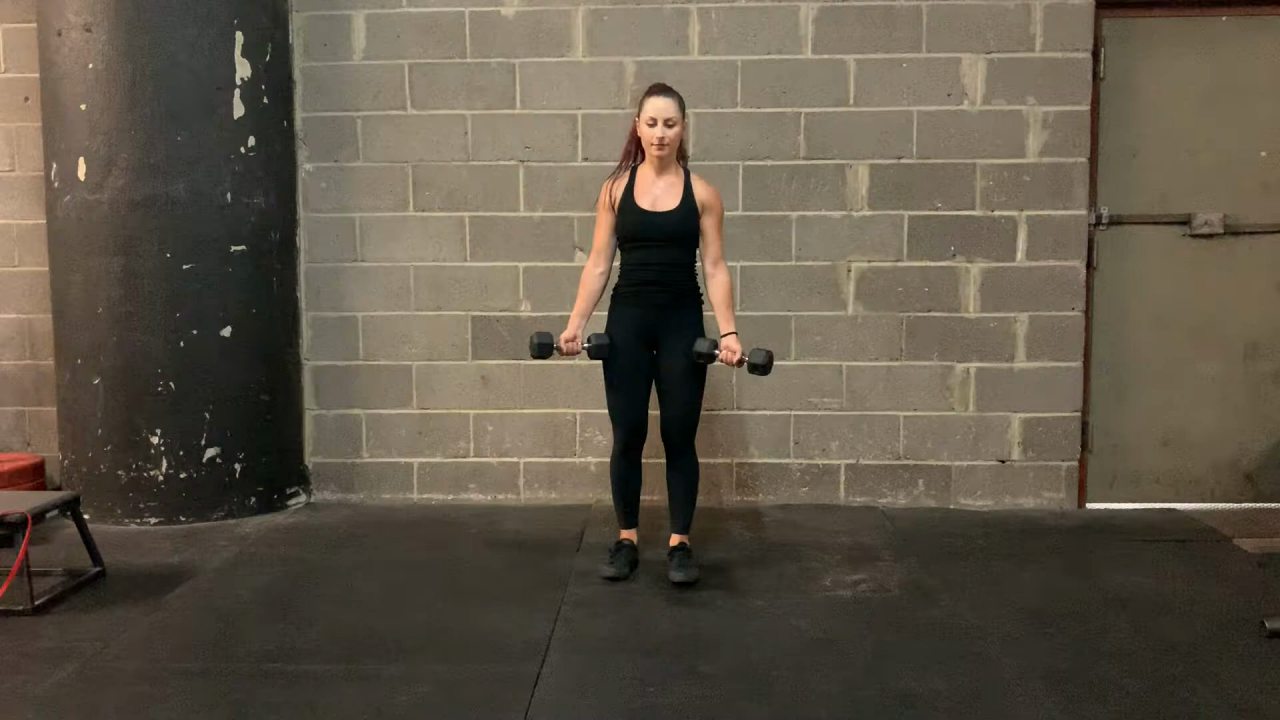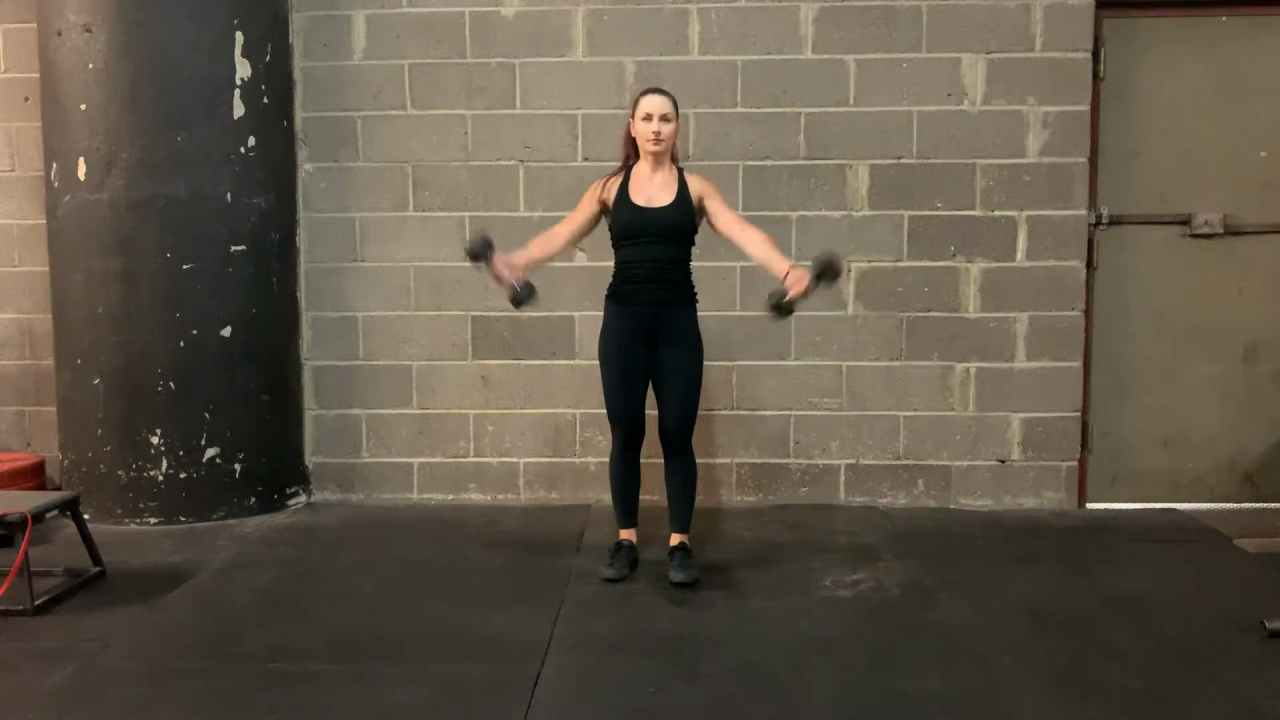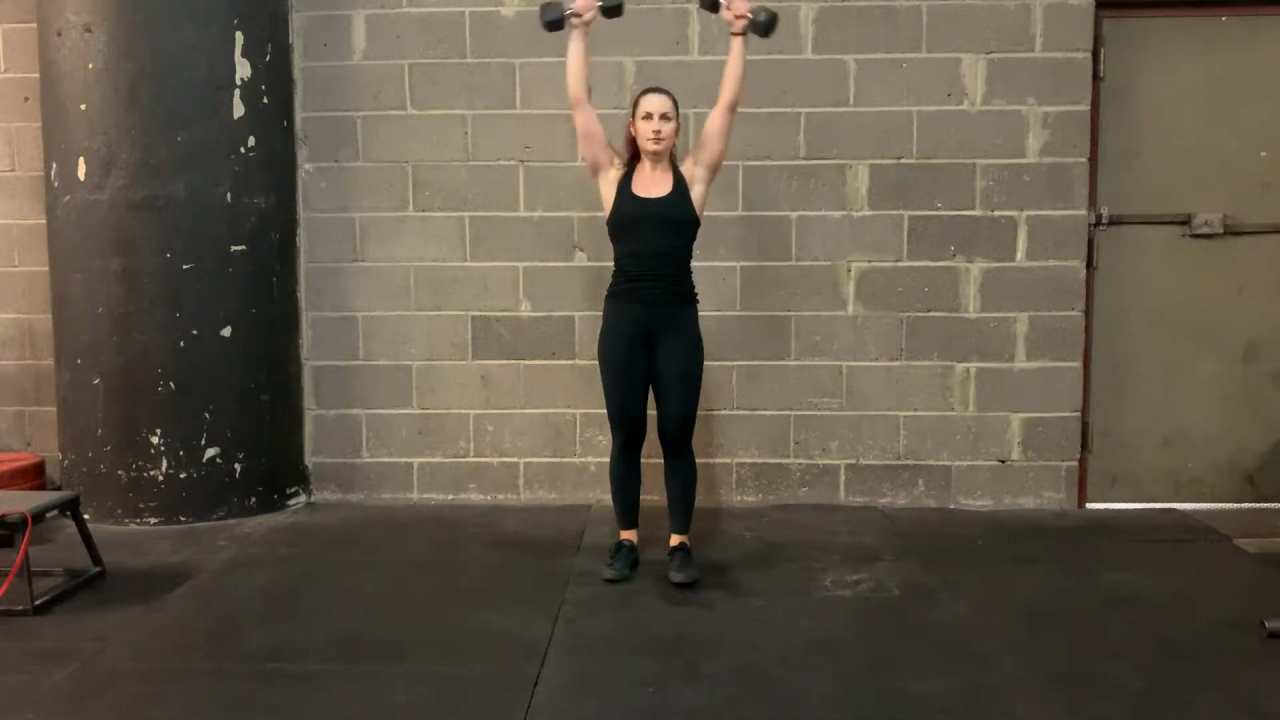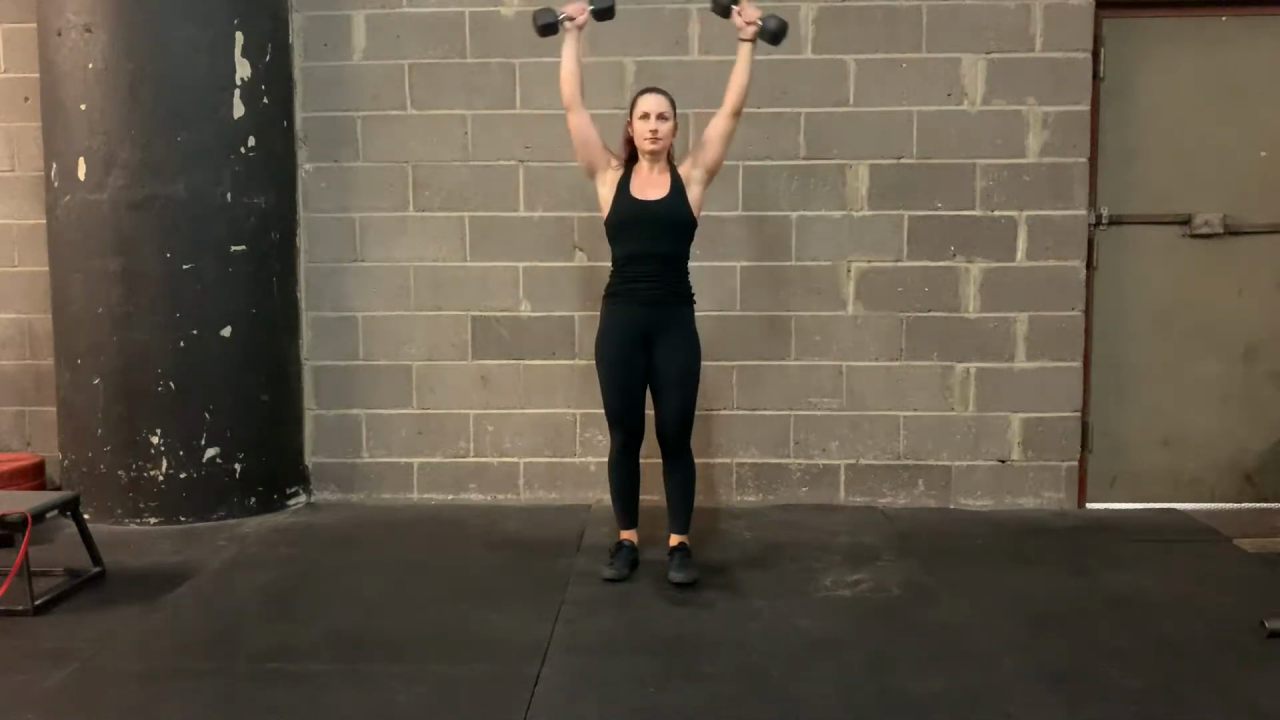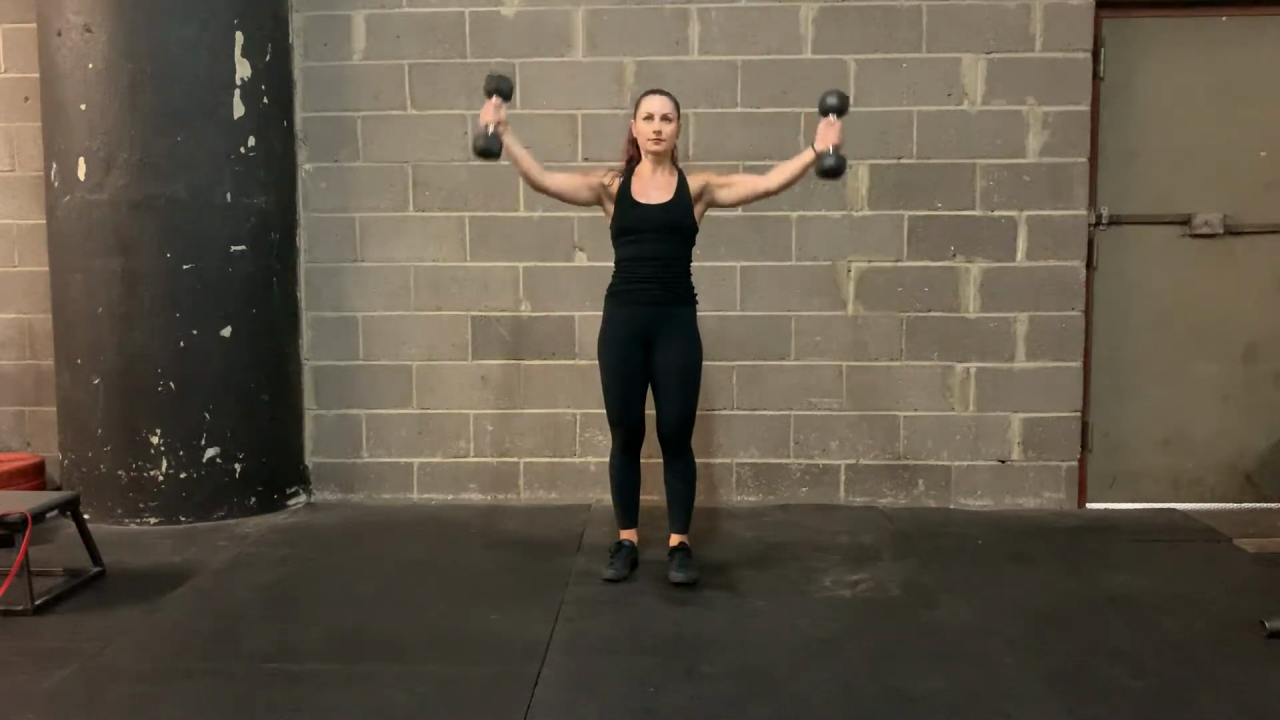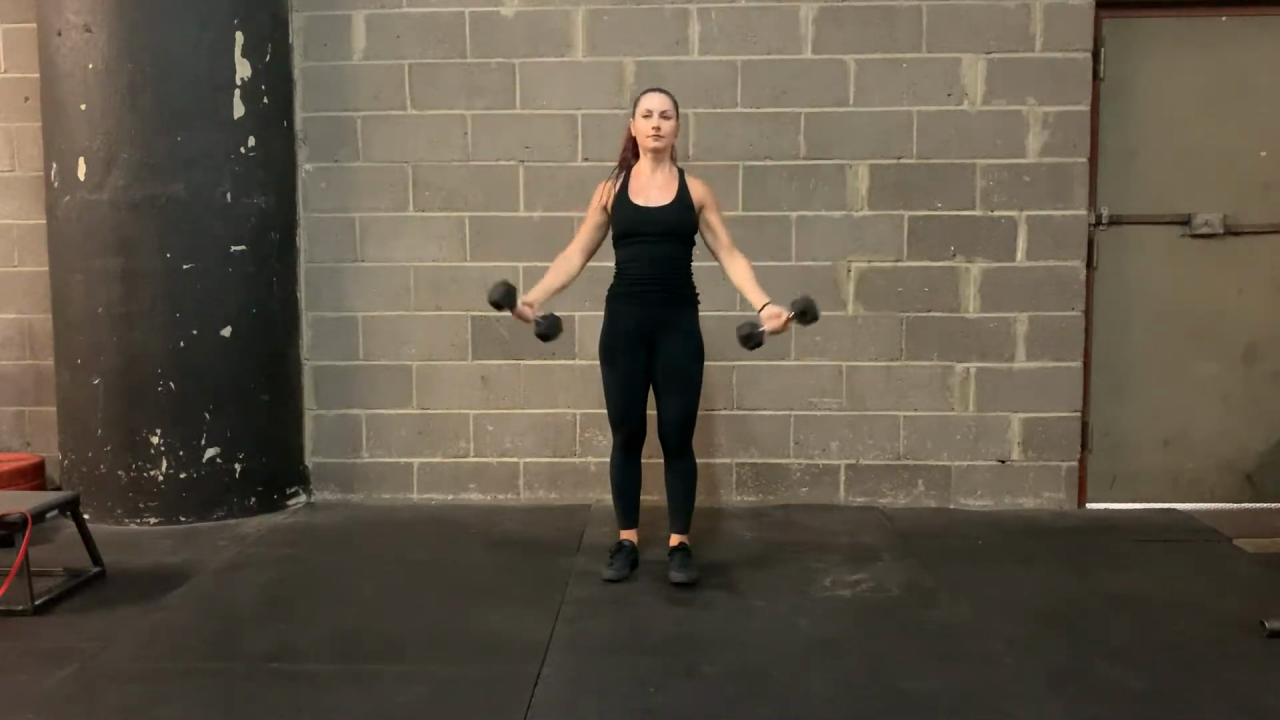
dt=0.7s
person 1, frame 1
left shoulder: (702, 192)
right shoulder: (615, 188)
left elbow: (715, 267)
right elbow: (599, 263)
left wrist: (728, 331)
right wrist: (575, 323)
left hip: (682, 321)
right hip: (627, 320)
left knee: (679, 438)
right knee: (627, 437)
left ankle: (679, 543)
right ankle: (626, 540)
person 1, frame 2
left shoulder: (695, 186)
right shoulder: (609, 186)
left elbow: (741, 231)
right elbow: (565, 233)
left wrist: (787, 269)
right wrist: (517, 262)
left hip: (678, 319)
right hip: (623, 319)
left knee: (677, 435)
right knee: (626, 434)
left ankle: (680, 542)
right ankle: (625, 539)
person 1, frame 3
left shoulder: (692, 178)
right shoulder: (612, 177)
left elbow: (726, 106)
right elbow: (580, 103)
left hip: (677, 320)
right hip: (623, 318)
left knee: (677, 437)
right knee: (626, 436)
left ankle: (680, 543)
right ankle: (626, 540)
person 1, frame 4
left shoulder: (691, 179)
right shoulder: (610, 177)
left elbow: (731, 110)
right elbow: (574, 107)
left hip: (674, 321)
right hip: (620, 319)
left knee: (676, 437)
right knee: (624, 437)
left ankle: (679, 543)
right ankle: (626, 540)
person 1, frame 5
left shoulder: (696, 187)
right shoulder: (611, 185)
left elbow: (768, 182)
right elbow: (543, 180)
left wrist: (816, 151)
right wrist: (503, 134)
left hip: (676, 321)
right hip: (623, 319)
left knee: (676, 436)
right knee: (625, 436)
left ankle: (679, 544)
right ankle: (626, 540)
person 1, frame 6
left shoulder: (695, 190)
right shoulder: (610, 189)
left elbow: (729, 254)
right elbow: (576, 253)
left wrist: (765, 304)
right wrist: (534, 295)
left hip: (678, 322)
right hip: (624, 322)
left knee: (677, 437)
right knee: (626, 436)
left ankle: (679, 544)
right ankle: (626, 541)
